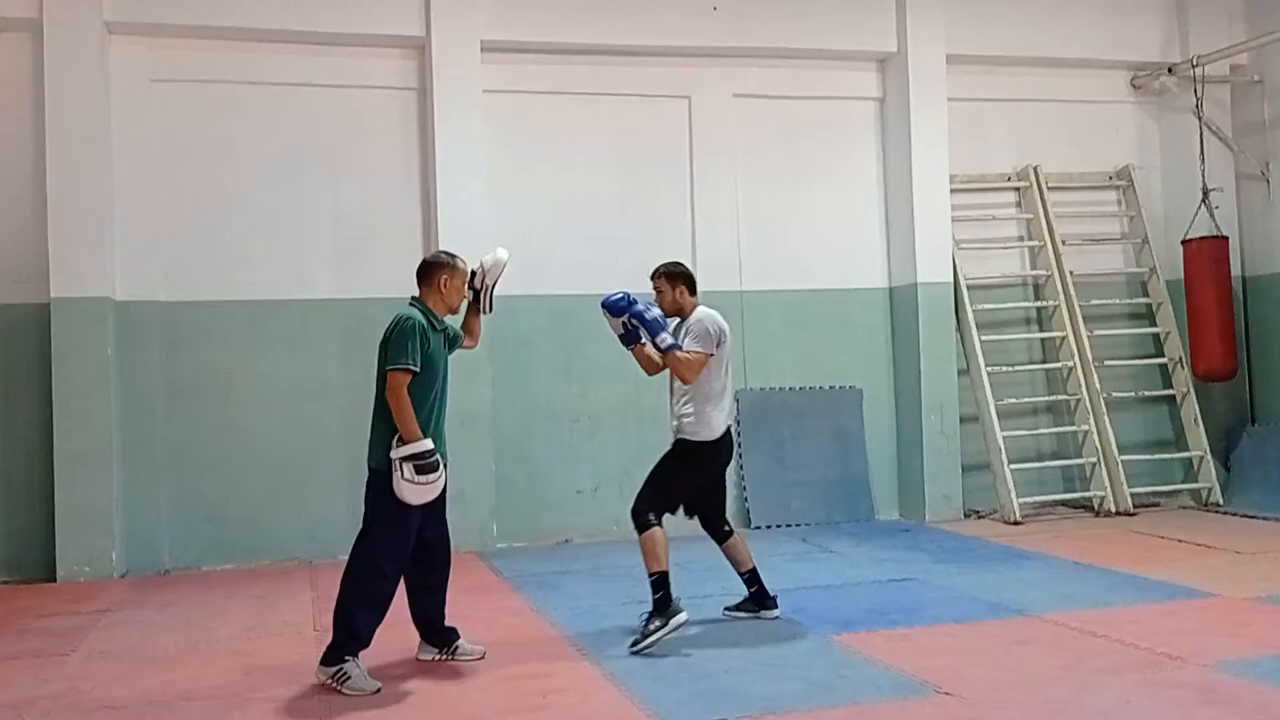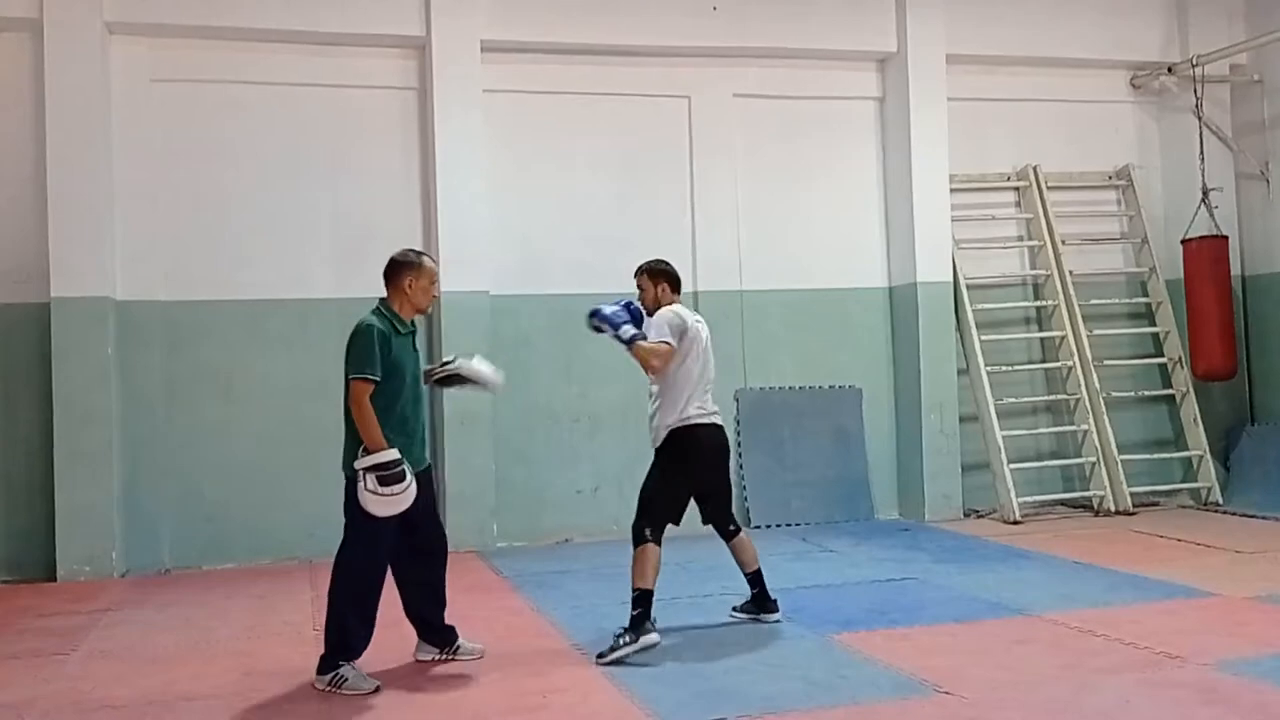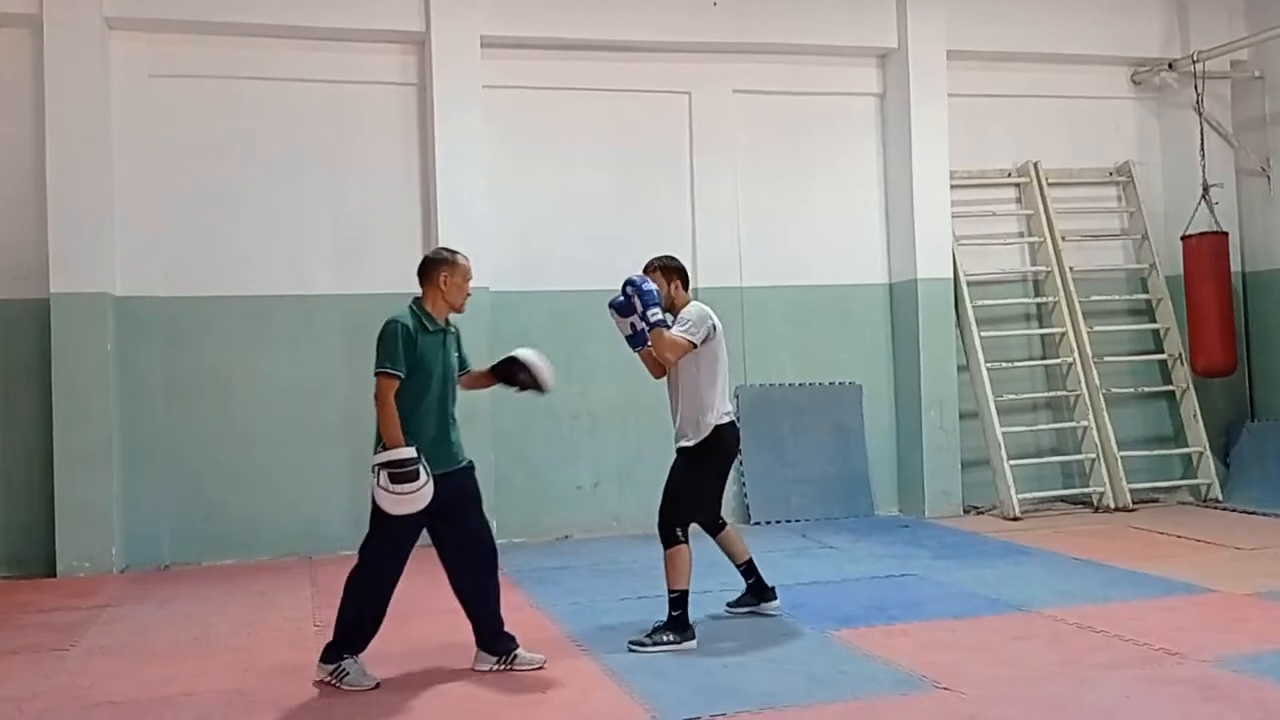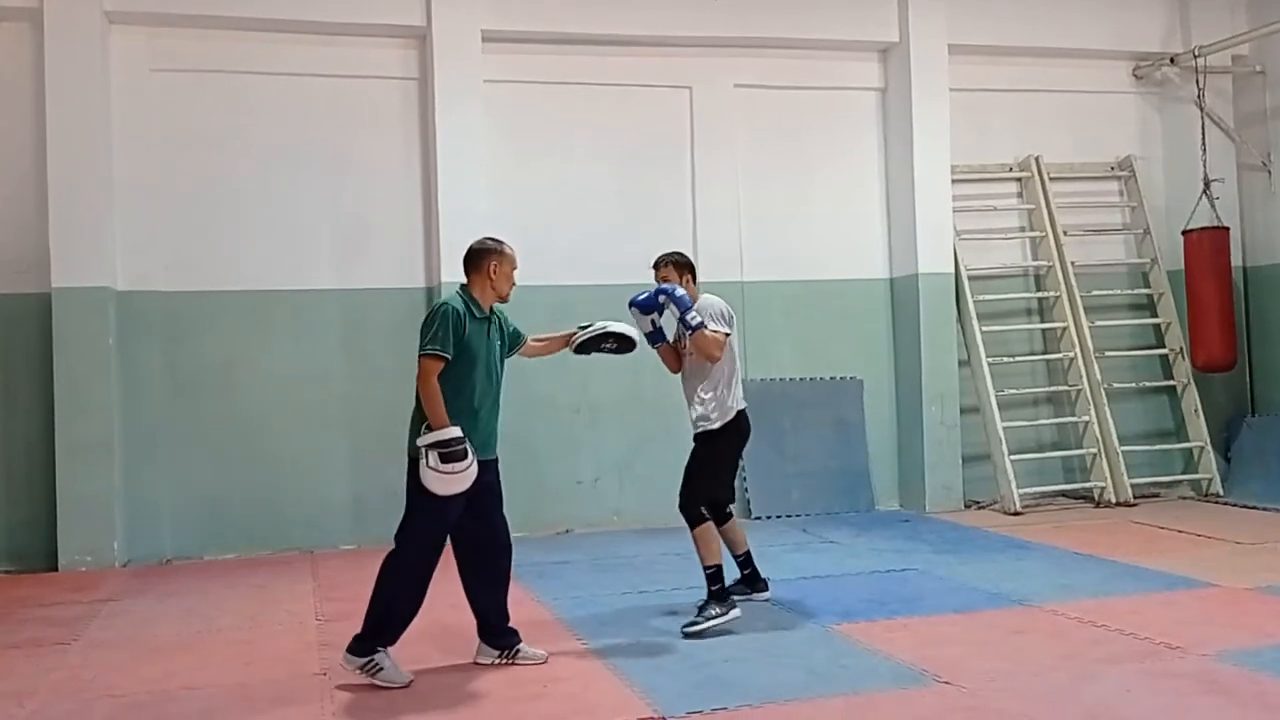
dt=0.5s
person 1, frame 1
left shoulder: (437, 327)
right shoulder: (409, 323)
left elbow: (470, 338)
right elbow: (395, 389)
left wrist: (479, 300)
right wrist: (418, 449)
left hip: (428, 460)
right hip: (399, 464)
left knee: (432, 554)
right knee: (380, 557)
left ankle: (436, 638)
right ankle: (339, 658)
person 1, frame 2
left shoulder: (408, 329)
right shoulder: (372, 330)
right elbow: (359, 398)
left wrist: (437, 375)
right wrist: (383, 458)
left hip: (414, 466)
left knee: (426, 552)
right knee: (363, 564)
left ankle: (434, 637)
right ankle: (335, 664)
person 1, frame 3
left shoulder: (449, 331)
right shoulder: (401, 329)
right elbow: (384, 395)
left wrist: (500, 376)
right wrist: (397, 456)
left hip: (452, 467)
left knee: (476, 554)
right knee: (380, 563)
left ankle: (495, 647)
right ankle: (339, 658)
person 1, frame 4
left shoulder: (496, 322)
right shoulder: (449, 312)
left elbow: (530, 346)
right elbow: (427, 377)
left wrist: (578, 337)
right wrist: (444, 436)
left hip: (481, 457)
left knee: (491, 549)
right knee: (417, 551)
left ankle: (497, 640)
right ankle: (368, 649)
person 2, frame 1
left shoulder: (706, 320)
right shoulder: (688, 326)
left elbow: (688, 372)
right elbow: (654, 368)
left wrist: (659, 332)
right wrist: (627, 330)
left hip: (700, 441)
right hip: (714, 440)
left knee: (646, 511)
right knee: (716, 520)
left ankle: (664, 606)
right ankle: (760, 597)
person 2, frame 2
left shoulder: (671, 315)
right shoulder: (694, 321)
left elbow: (654, 362)
left wrist: (622, 328)
right wrist: (635, 326)
left hip: (683, 439)
right hip: (712, 436)
left knee: (646, 528)
right knee: (724, 522)
left ankle: (640, 623)
right ankle: (763, 600)
person 2, frame 3
left shoulder: (696, 314)
right shoulder: (679, 320)
left elbow: (669, 354)
right elbow: (659, 370)
left wrist: (651, 310)
right wrist: (631, 327)
left hip: (708, 436)
right hip: (711, 436)
left knee: (672, 523)
right knee: (708, 518)
left ankle: (678, 625)
right ankle: (759, 591)
person 2, frame 4
left shoulder: (711, 306)
right shoulder: (687, 316)
left elbow: (713, 351)
right elbow: (676, 365)
left wrist: (686, 312)
right wrist: (651, 328)
left hip: (724, 422)
right hip: (712, 425)
left knee: (694, 503)
right knee: (715, 507)
left ankle: (718, 598)
right ankle: (752, 579)
